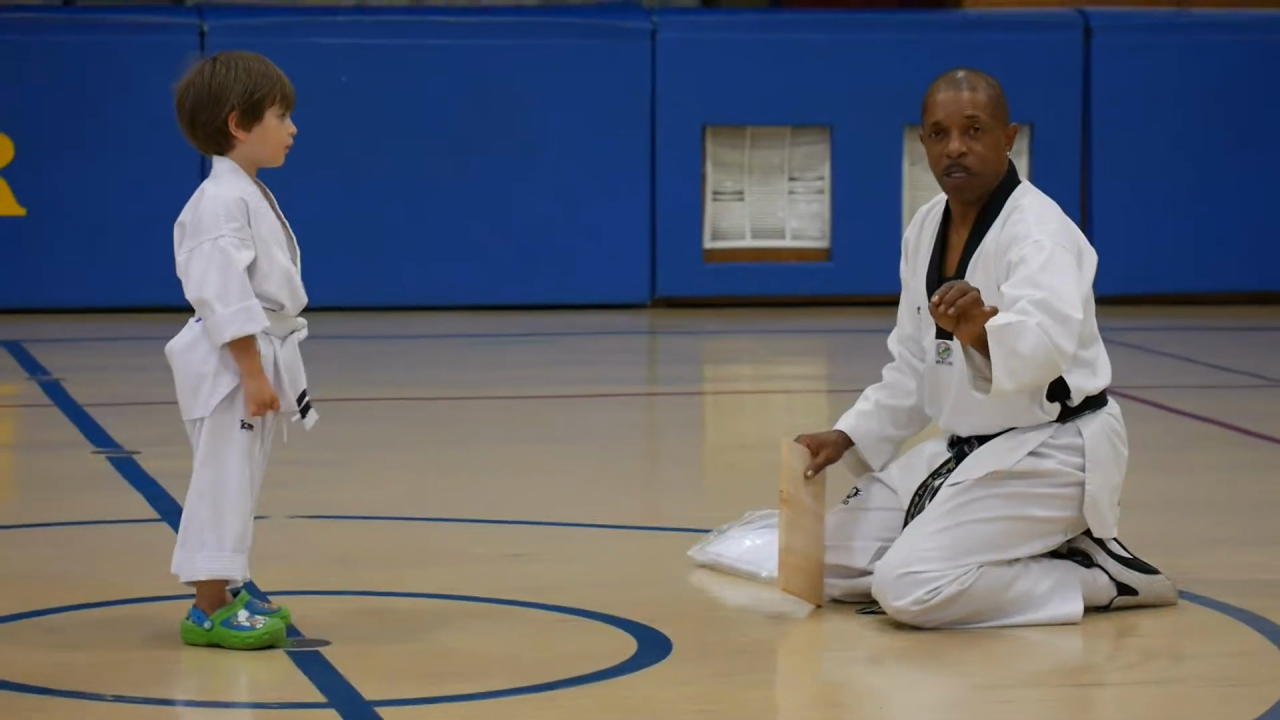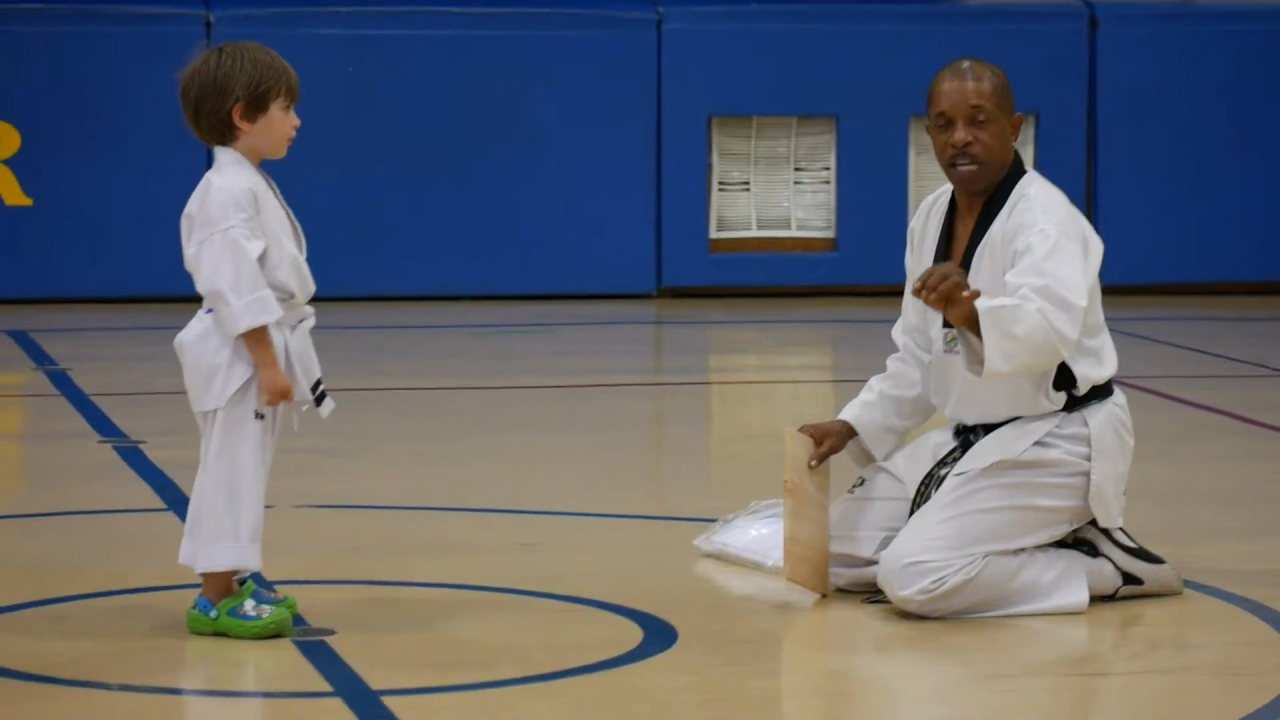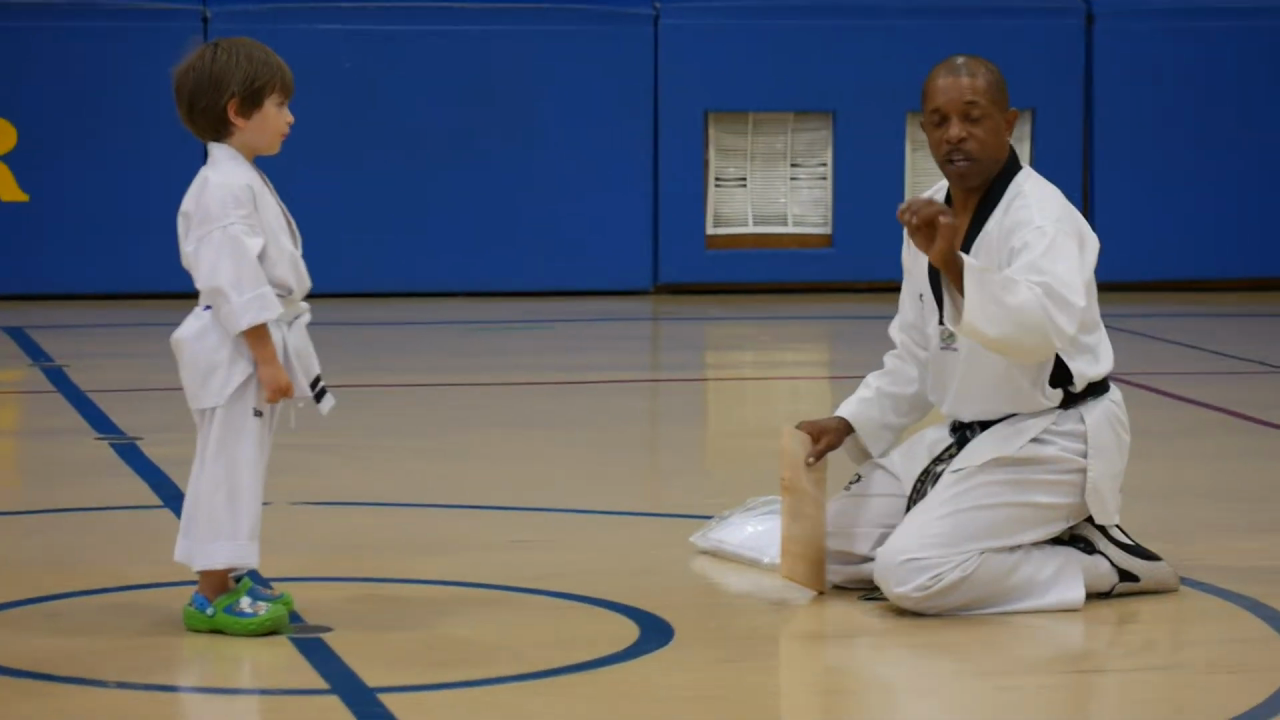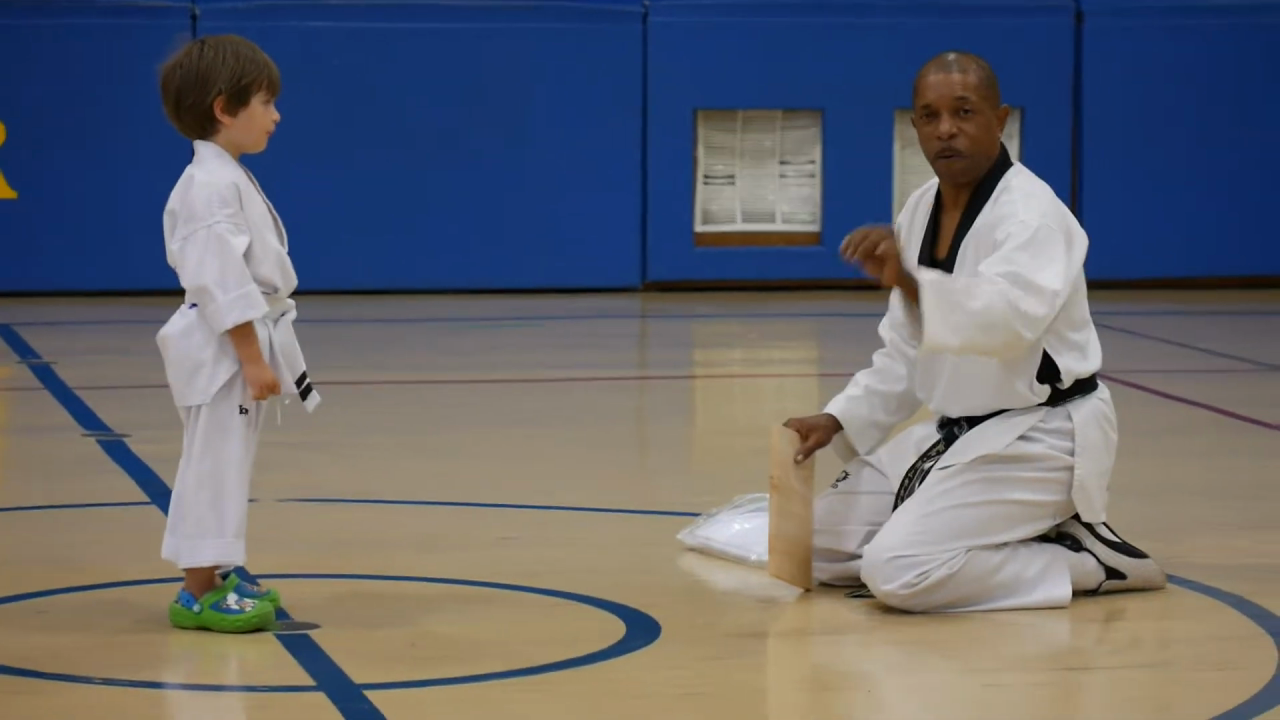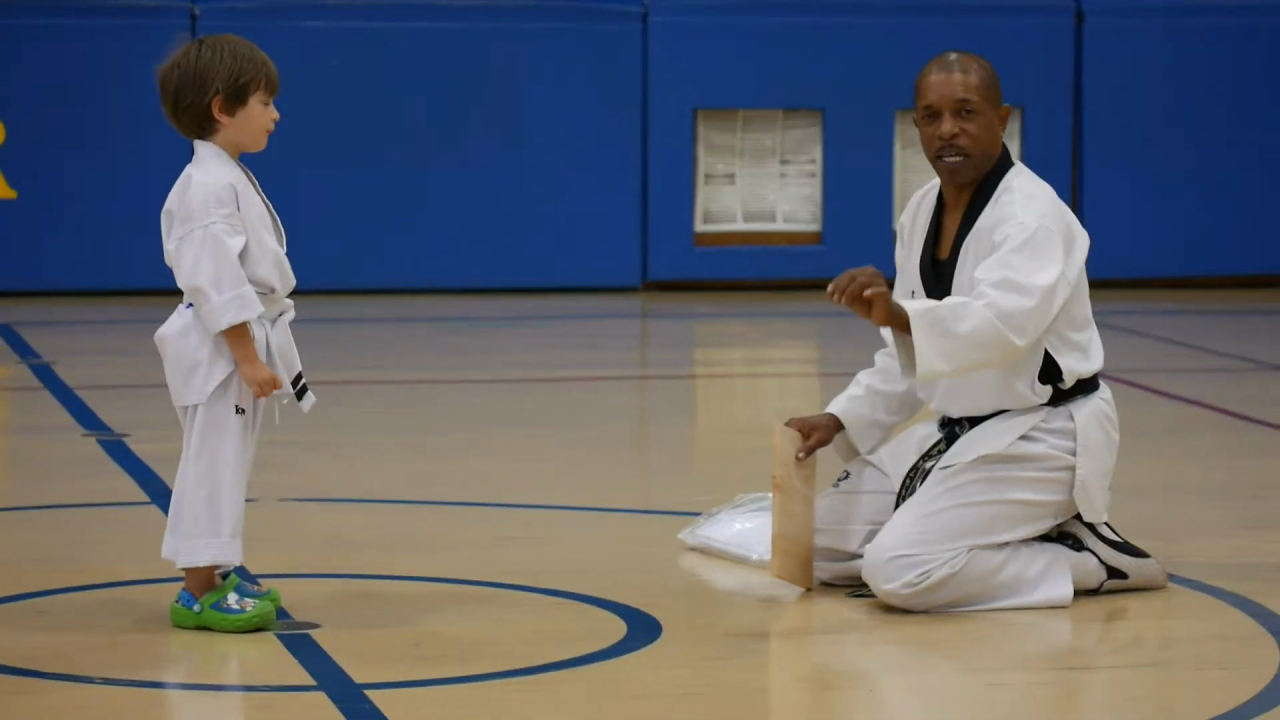
dt=0.2s
person 1, frame 1
left shoulder: (248, 194)
right shoulder: (222, 199)
right elbow: (223, 296)
right wrist: (253, 373)
left hip: (255, 362)
right hip: (230, 364)
left knee: (238, 478)
right knee: (221, 479)
left ankle: (227, 590)
right ankle: (209, 609)
person 1, frame 2
left shoulder: (251, 184)
right shoulder: (229, 190)
right elbow: (233, 286)
right wrist: (266, 362)
left hip: (259, 353)
right hip: (239, 354)
left knee: (244, 468)
right knee: (231, 468)
left ankle: (234, 581)
right ankle: (216, 598)
person 1, frame 3
left shoulder: (243, 180)
right shoulder: (225, 186)
right elbow: (234, 283)
left wrist: (272, 355)
right wrist: (266, 359)
left hip: (254, 349)
right hip: (237, 350)
left knee: (240, 466)
right knee: (228, 465)
left ankle: (230, 579)
right ankle: (211, 595)
person 1, frame 4
left shoulder: (228, 178)
right shoulder: (211, 185)
right elbow: (220, 282)
left wrist: (258, 354)
right wrist: (252, 357)
left hip: (241, 347)
right hip: (222, 348)
left knee: (226, 464)
right knee: (214, 464)
left ankle: (216, 576)
right ankle: (198, 593)
person 1, frame 5
left shoulder: (230, 178)
right shoulder: (209, 185)
right elbow: (216, 282)
right wrist: (248, 358)
left hip: (242, 348)
right hip: (221, 349)
left knee: (227, 464)
right knee: (212, 465)
left ankle: (218, 575)
right ankle: (198, 593)
person 2, frame 1
left shoulder: (1038, 231)
right shoulder: (926, 226)
left elbow: (1043, 344)
right elbow: (912, 365)
left wrist: (979, 330)
right wrist: (849, 436)
left hip: (1049, 452)
right hip: (964, 448)
left knee: (907, 589)
right knee: (833, 562)
left ankle: (1095, 574)
right ankle: (1044, 555)
person 2, frame 2
left shoulder: (1047, 220)
right shoulder: (934, 215)
left elbow: (1045, 332)
right elbow: (920, 355)
left wrist: (969, 310)
right wrist: (854, 426)
left hip: (1058, 441)
right hip: (976, 435)
left knee: (925, 585)
right knee: (840, 556)
left ankle: (1101, 564)
right ankle: (1051, 547)
person 2, frame 3
left shoulder: (1042, 215)
right shoulder: (934, 212)
left elbow: (1044, 325)
right elbow: (916, 353)
left wrist: (954, 267)
right wrist: (850, 422)
left hip: (1051, 439)
right hip: (967, 434)
left knee: (909, 577)
right knee: (838, 551)
left ankle: (1099, 562)
right ankle: (1043, 543)
person 2, frame 4
left shoulder: (1032, 212)
right shoulder: (920, 209)
left elbow: (1012, 318)
right elbow: (905, 349)
left wrist: (908, 283)
right wrist: (839, 420)
left hip: (1041, 438)
right hip: (958, 431)
left knee: (897, 573)
right knee: (825, 547)
left ankle: (1088, 559)
right ankle: (1034, 539)
person 2, frame 5
left shoulder: (1031, 213)
right shoulder: (925, 209)
left elbow: (1000, 324)
right elbow: (906, 347)
left wrist: (897, 314)
right wrist: (840, 419)
left hip: (1039, 437)
right hip: (958, 431)
left knee: (898, 573)
right knee: (829, 545)
left ankle: (1088, 559)
right ankle: (1025, 534)
